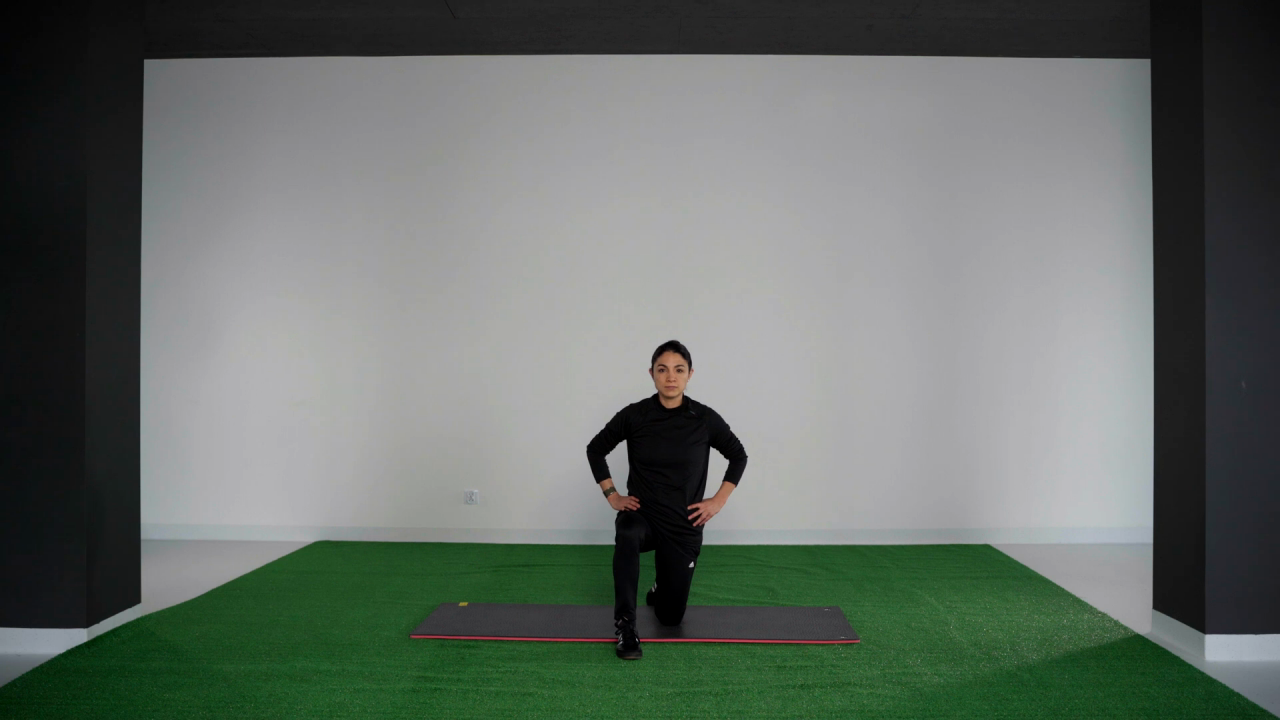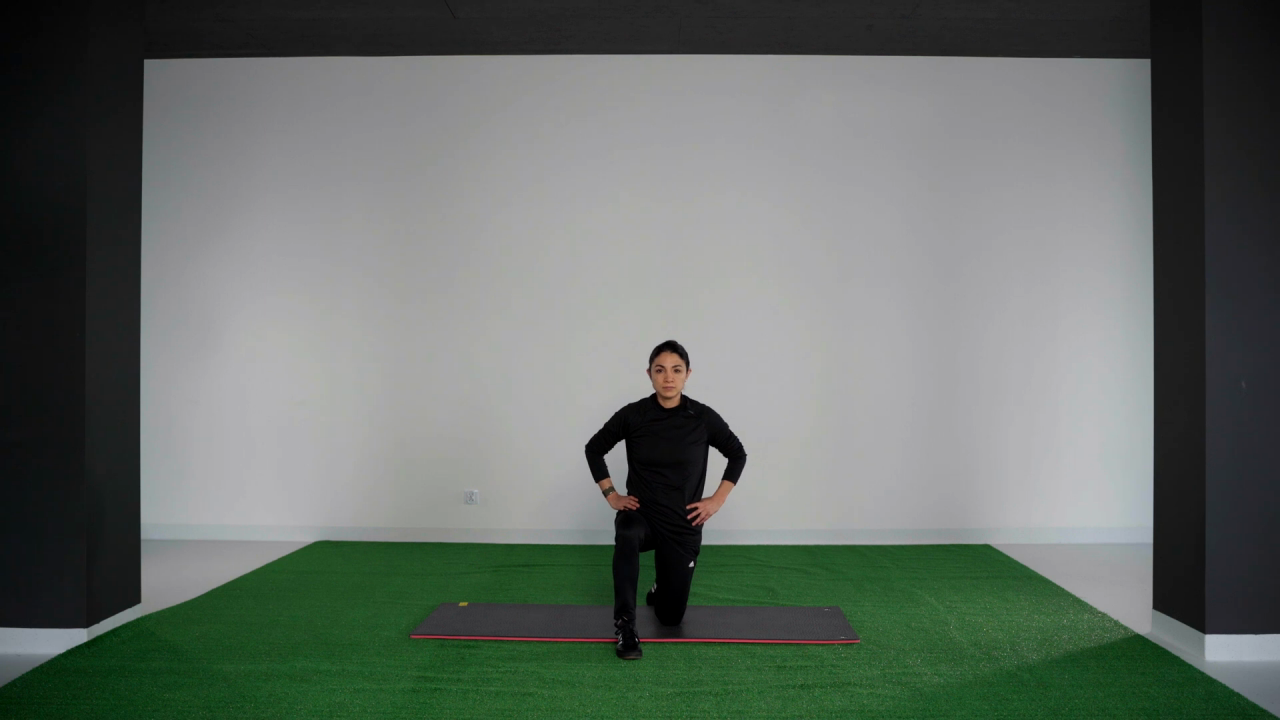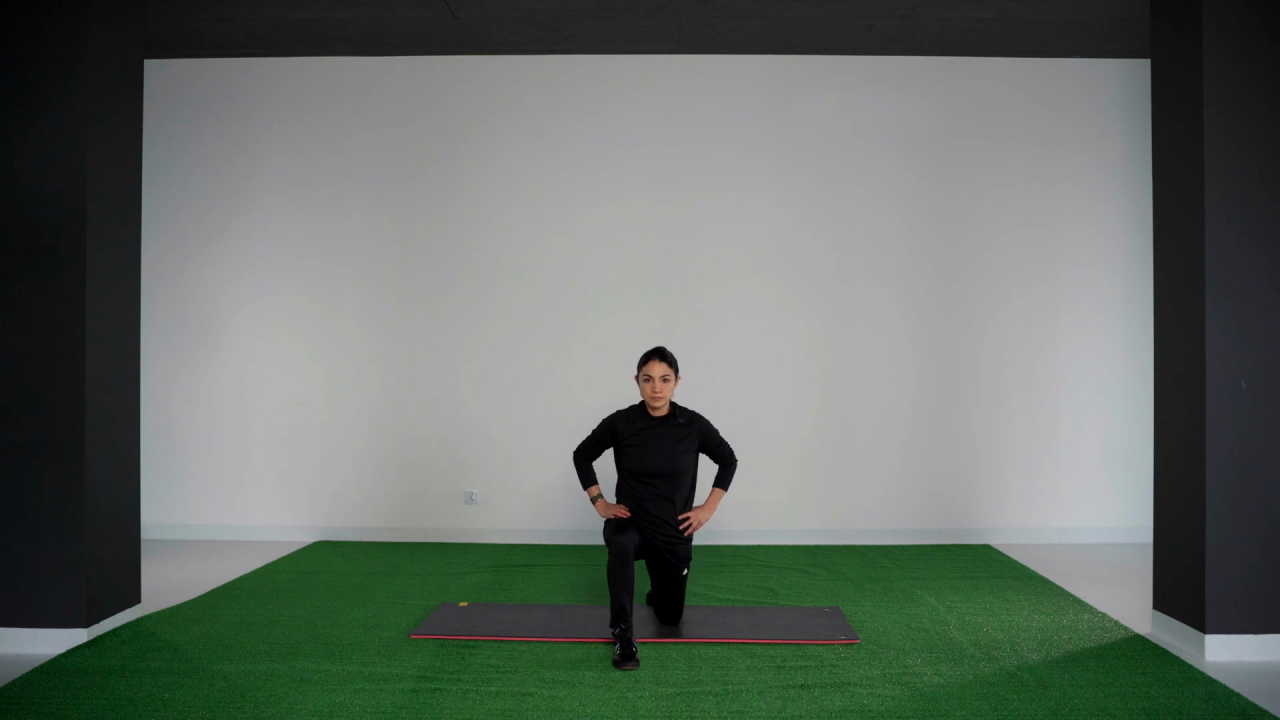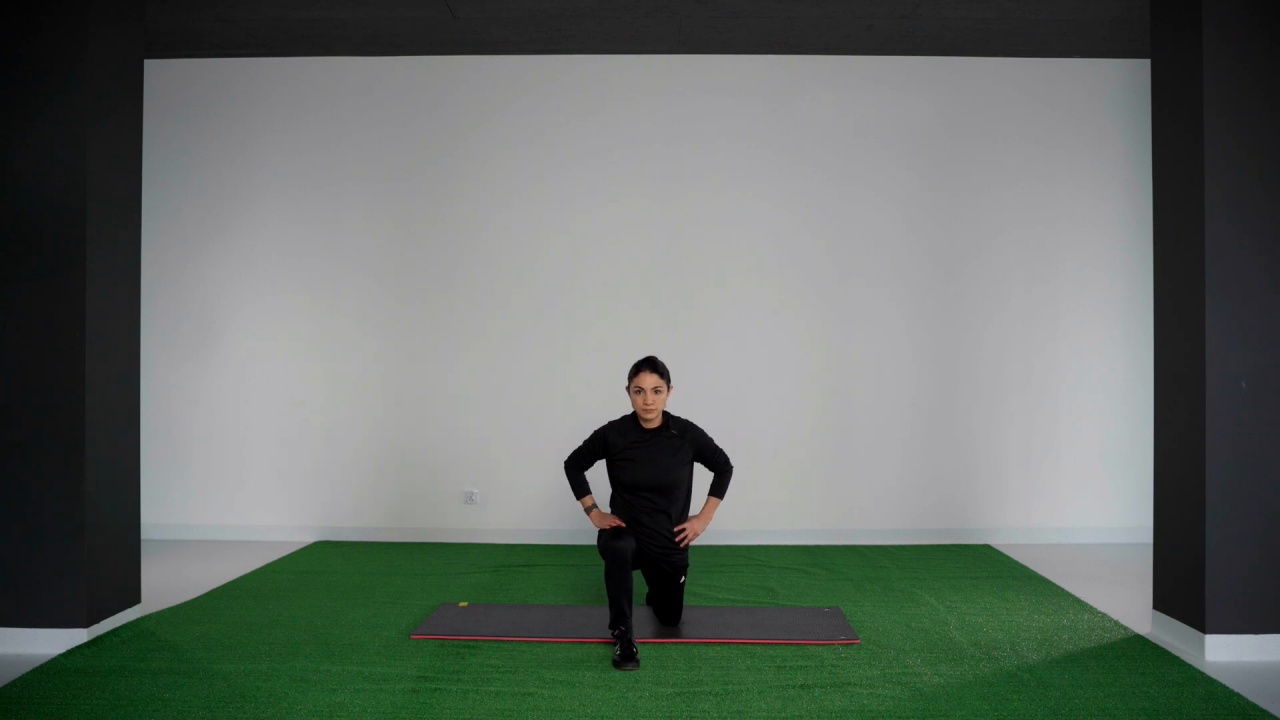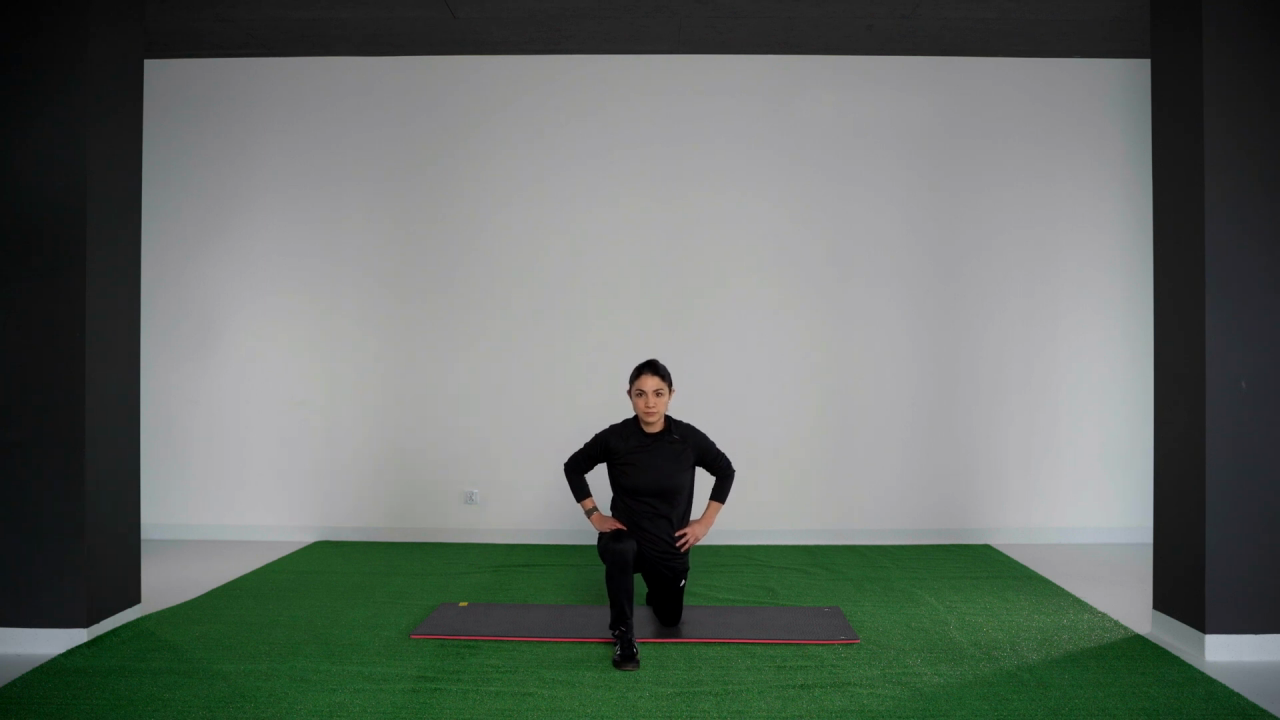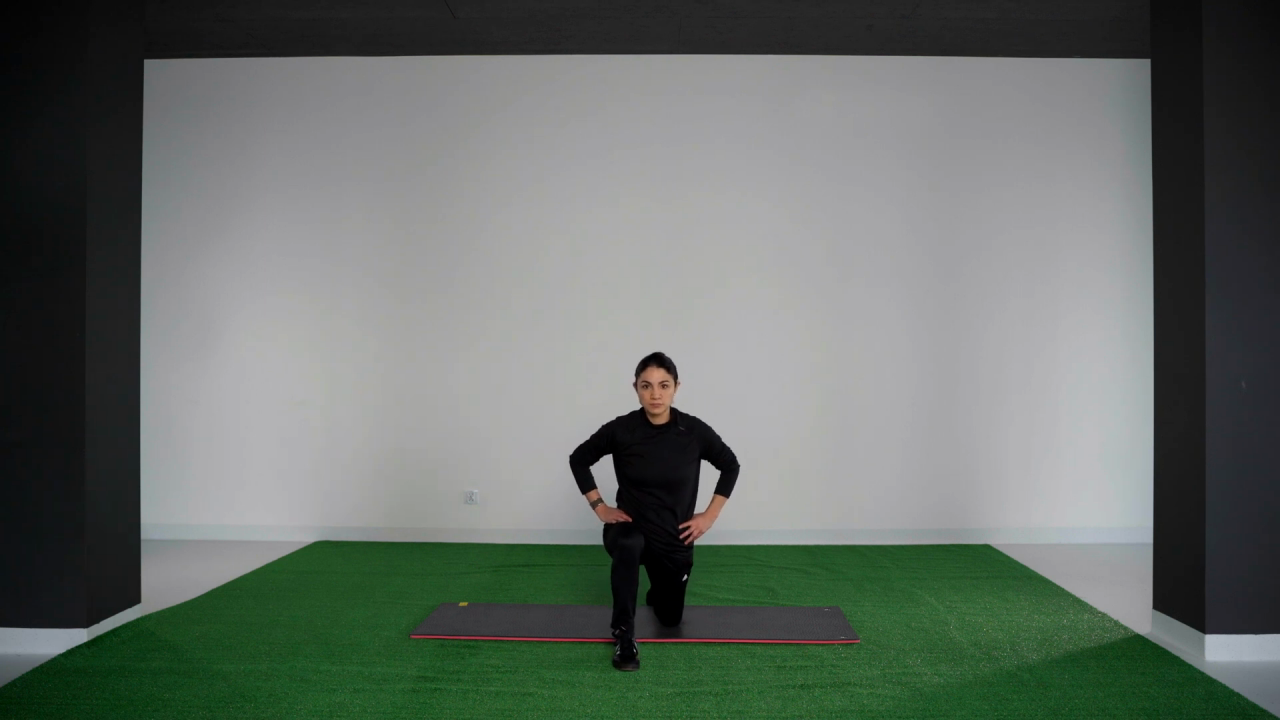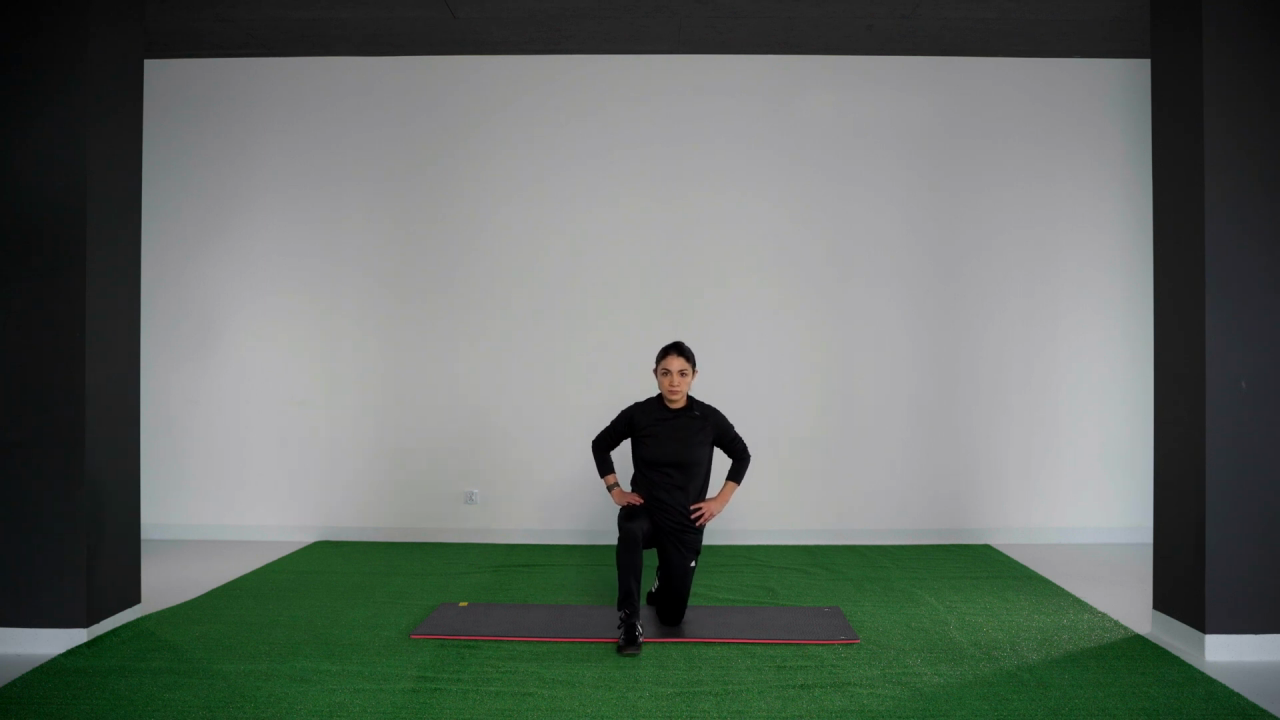
dt=0.5s
person 1, frame 1
left shoulder: (705, 418)
right shoulder: (634, 415)
left elbow: (738, 455)
right elbow: (596, 449)
left wrist: (719, 500)
right wrist: (612, 495)
left hip: (684, 524)
right hip: (641, 514)
left knee: (671, 616)
right knee: (628, 535)
left ankle: (660, 589)
right ankle: (625, 625)
person 1, frame 2
left shoulder: (703, 417)
right shoulder: (632, 415)
left elbow: (737, 454)
right elbow: (594, 449)
left wrist: (718, 499)
right wrist: (611, 495)
left hip: (682, 523)
right hip: (640, 514)
left knee: (671, 615)
right knee: (628, 536)
left ankle: (660, 587)
right ankle: (625, 625)
person 1, frame 3
left shoulder: (693, 425)
right shoulder: (620, 423)
left elbow: (728, 460)
right elbow: (582, 456)
left wrist: (709, 507)
right wrist: (599, 502)
left hip: (673, 531)
right hip: (629, 522)
left knee: (670, 617)
right knee: (621, 542)
left ankle: (658, 590)
right ankle: (622, 634)
person 1, frame 4
left shoulder: (687, 434)
right shoulder: (612, 434)
left elbow: (723, 467)
right elbow: (574, 465)
left wrist: (704, 517)
right wrist: (594, 512)
left hip: (670, 540)
right hip: (624, 532)
left knee: (669, 618)
right knee: (619, 547)
left ankle: (656, 591)
right ankle: (622, 635)
person 1, frame 5
left shoulder: (689, 438)
right shoulder: (614, 438)
left elbow: (725, 471)
right elbow: (574, 467)
left wrist: (706, 521)
right wrist: (594, 515)
left hip: (670, 543)
right hip: (624, 536)
left knee: (669, 619)
right knee: (621, 550)
left ankle: (656, 591)
right ankle: (623, 634)
person 1, frame 6
left shoulder: (694, 431)
right shoulder: (620, 429)
left elbow: (730, 466)
right elbow: (579, 459)
left wrist: (710, 515)
right wrist: (599, 507)
left hip: (675, 536)
right hip: (629, 527)
left knee: (670, 618)
right knee: (628, 546)
left ankle: (658, 590)
right ankle: (624, 635)
person 1, frame 7
left shoulder: (709, 418)
right shoulder: (639, 414)
left elbow: (741, 455)
right elbow: (600, 445)
left wrist: (721, 500)
right wrist: (615, 490)
left hip: (685, 522)
right hip: (643, 510)
left knee: (671, 615)
right knee: (631, 530)
left ankle: (662, 583)
right ankle: (629, 621)
